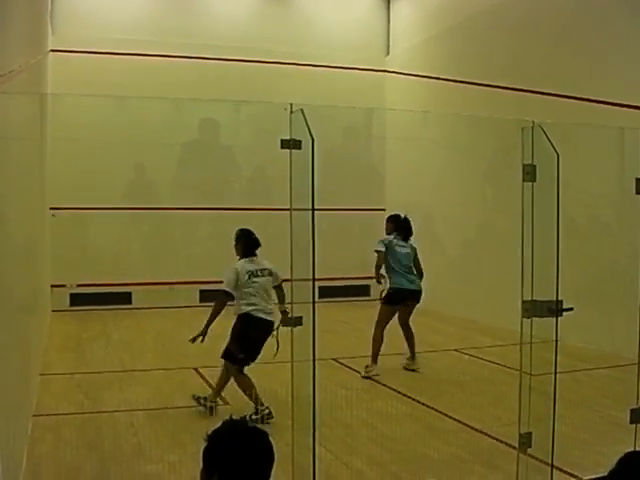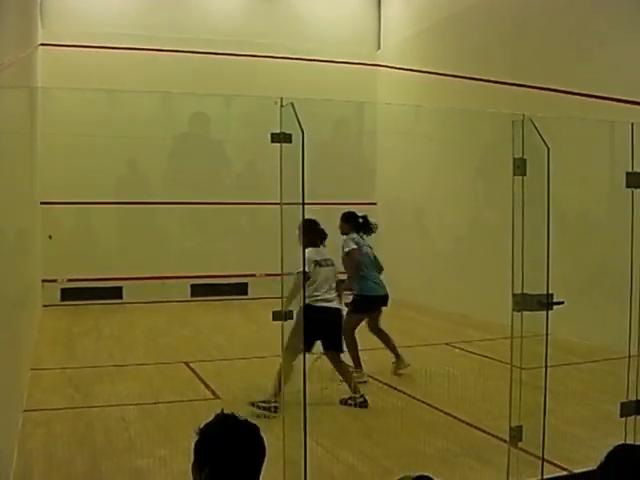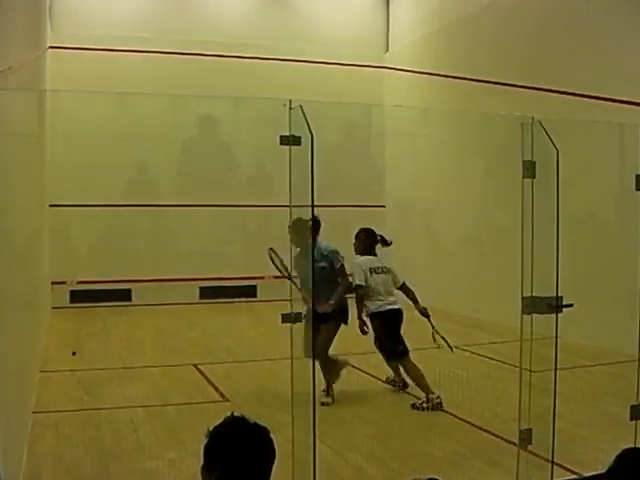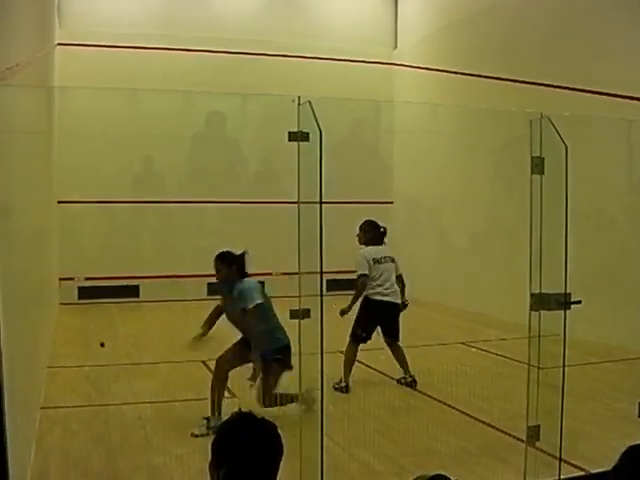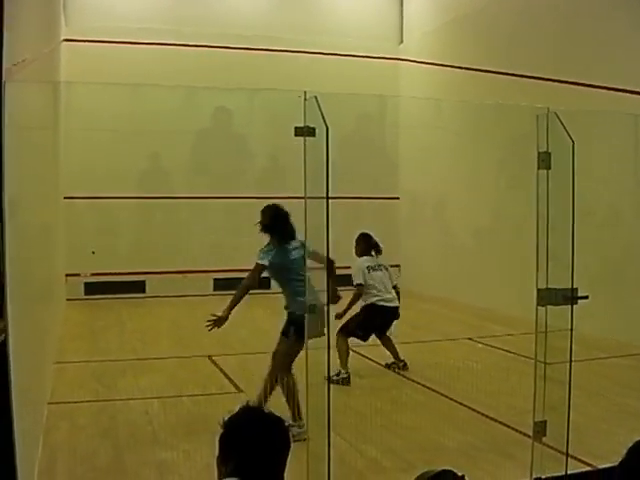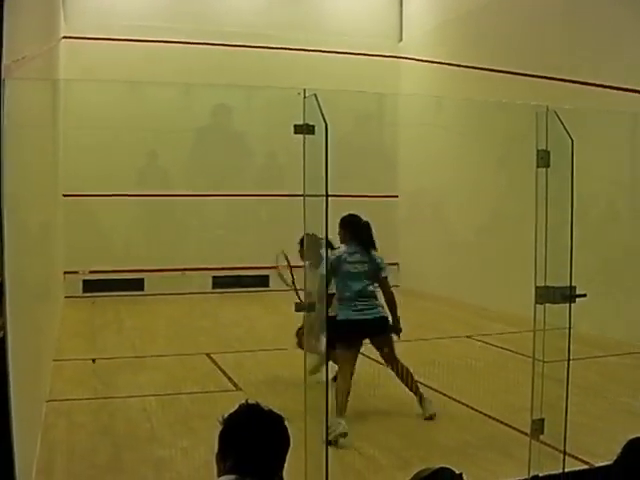
dt=0.4s
person 1, frame 1
left shoulder: (385, 241)
right shoulder: (410, 246)
left elbow: (378, 263)
right elbow: (420, 272)
left wrist: (378, 276)
left hip: (398, 289)
right hip: (414, 289)
left knee: (379, 327)
right knee: (404, 323)
left ankle: (373, 366)
right ankle: (412, 360)
person 1, frame 2
left shoulder: (348, 240)
right shoulder: (362, 241)
left elbow: (354, 261)
right elbow: (379, 268)
left wrist: (348, 282)
left hip: (366, 294)
right hip: (378, 293)
left knee: (347, 330)
right knee: (375, 328)
left ankle: (359, 372)
right ankle: (399, 360)
person 1, frame 3
left shoulder: (329, 253)
right shoulder: (299, 257)
left elbow: (345, 281)
right elbow: (304, 286)
left wrist: (332, 303)
right wrist: (307, 296)
left hip: (334, 307)
right hip: (315, 308)
left knee: (319, 351)
right knee: (309, 351)
left ankle: (329, 389)
right ankle: (337, 364)
person 1, frame 4
left shoulder: (249, 287)
right shoulder: (227, 291)
left elbow: (253, 324)
right elbow: (216, 313)
right wrist: (203, 332)
left hip: (277, 346)
right hip: (253, 342)
left knee: (266, 401)
right knee: (221, 365)
left ankle: (302, 397)
right ankle: (214, 419)
person 1, frame 5
left shoulder: (270, 251)
right shoulder: (296, 243)
left elbow: (248, 284)
right elbow: (328, 262)
left wrist: (226, 313)
right wrist: (333, 291)
left hip: (303, 313)
right hip: (312, 308)
left knee: (282, 367)
right knee: (278, 360)
left ankle: (299, 425)
right ankle: (257, 409)
person 1, frame 6
left shoulder: (335, 257)
right shoulder: (374, 259)
left elbow: (323, 293)
right elbow: (389, 295)
right wrist: (396, 322)
left hip: (347, 323)
right hip: (376, 319)
left knee: (345, 373)
right knee: (395, 363)
left ankle: (339, 421)
right ankle: (424, 403)
person 2, frame 1
left shoulder: (238, 268)
right shoulder: (268, 266)
left elbow: (222, 300)
right elbow: (279, 289)
left wrist: (206, 327)
right wrist: (282, 307)
left hip: (249, 320)
right hip: (267, 322)
left knee: (234, 365)
right knee: (231, 360)
left ankle: (262, 409)
right ankle: (211, 400)
person 2, frame 2
left shoulder: (306, 254)
right shoulder: (328, 258)
left elbow: (302, 280)
left wrist: (288, 303)
left hip: (313, 310)
right hip: (333, 311)
left knee: (289, 355)
right knee: (334, 356)
left ankle: (274, 400)
right ankle: (357, 396)
person 2, frame 3
left shoulder: (359, 263)
right shoulder: (384, 264)
left elbow: (361, 294)
right elbow: (404, 287)
left wrist: (360, 318)
right wrist: (418, 305)
left hip: (380, 315)
right hip: (395, 312)
left knee: (400, 358)
right knee: (391, 351)
left ankle: (432, 397)
right ankle: (398, 379)
person 2, frame 4
left shoulder: (365, 253)
right shoulder: (389, 253)
left elbow: (362, 284)
right elbow: (400, 280)
left wrist: (350, 306)
right wrist: (402, 298)
left hip: (373, 303)
right hip: (393, 304)
left knee: (354, 342)
right knee: (392, 341)
left ankle: (344, 382)
right ankle: (408, 376)
person 2, frame 5
left shoulder: (359, 264)
right shoulder: (382, 264)
left elbow: (359, 292)
right elbow: (396, 289)
left wrist: (344, 310)
right wrist: (396, 308)
left hip: (375, 308)
right hip: (392, 308)
left knee: (342, 335)
right knee: (380, 334)
left ankle: (343, 372)
right ankle: (399, 362)
person 2, frame 6
left shoulder: (325, 269)
right shoulder: (311, 267)
left elbow: (329, 299)
right elbow: (311, 295)
left hip: (334, 315)
right hip: (324, 314)
right knee: (301, 337)
